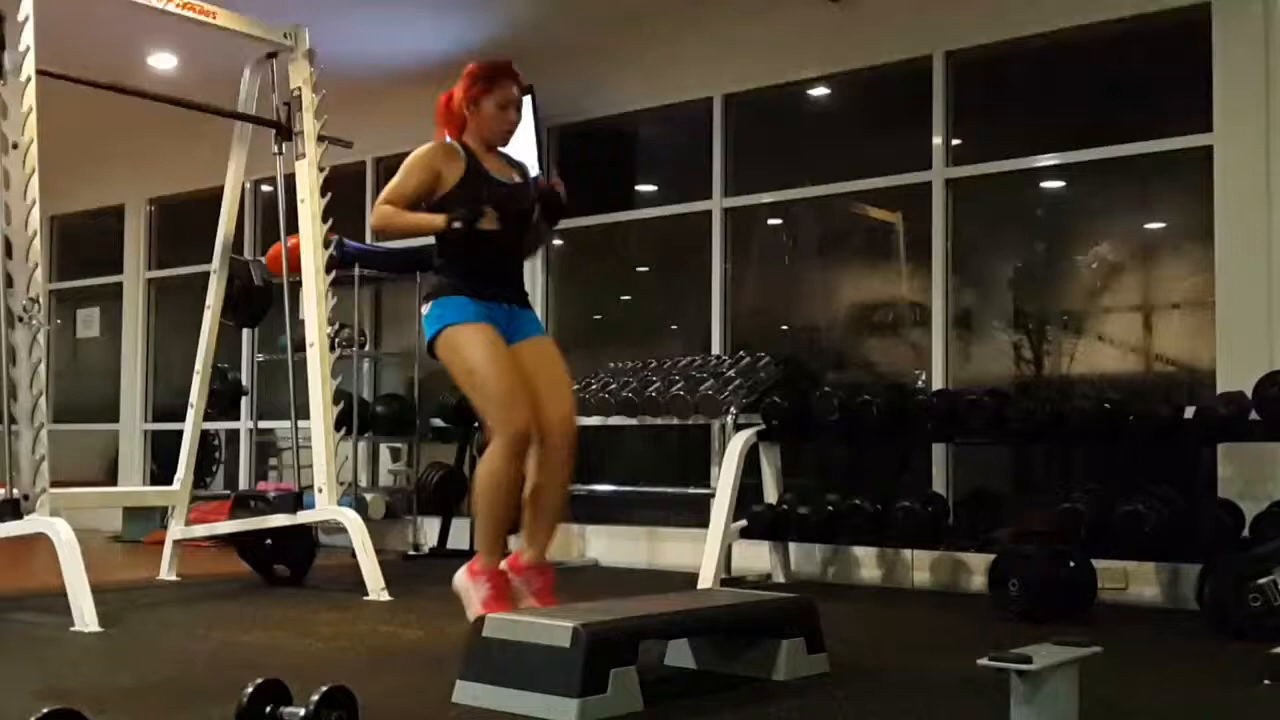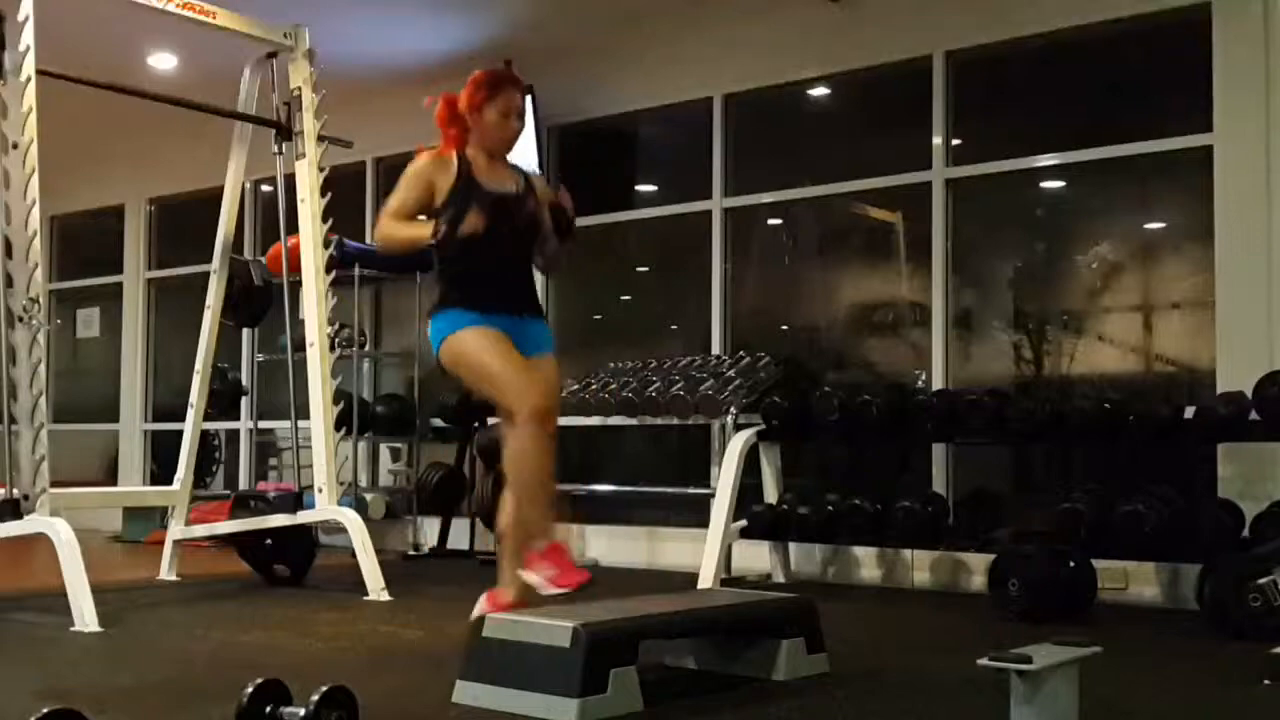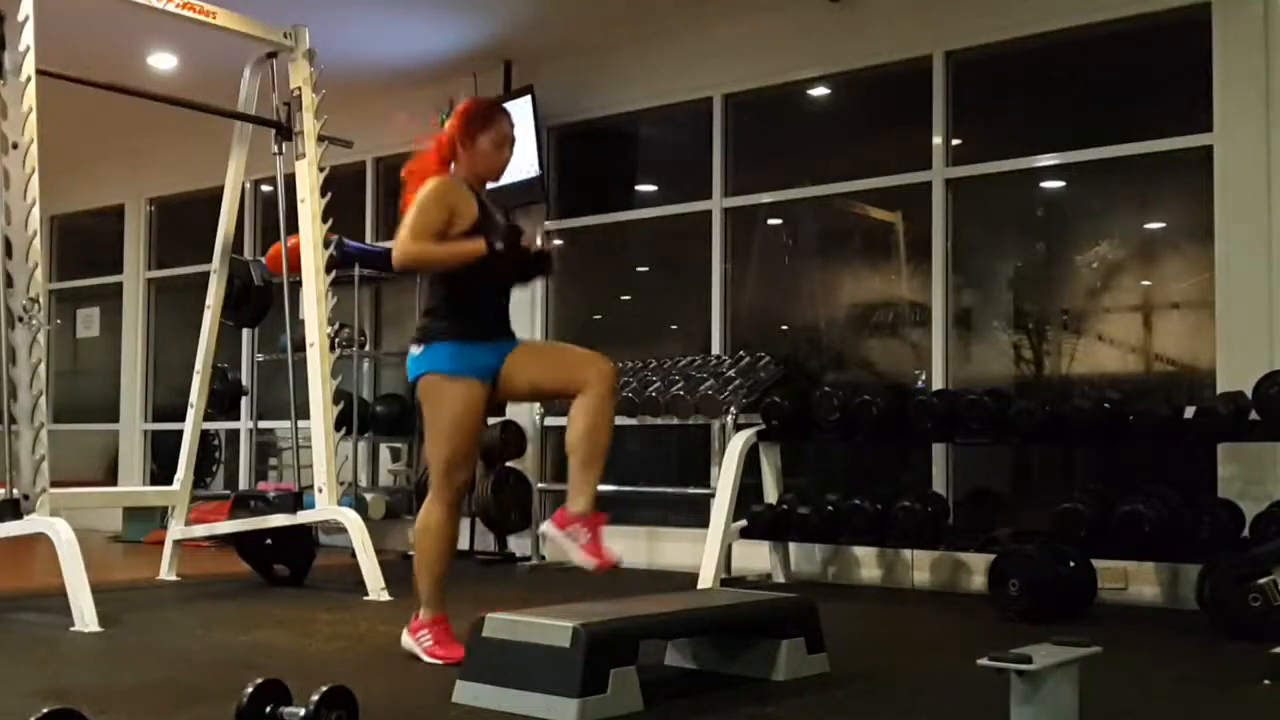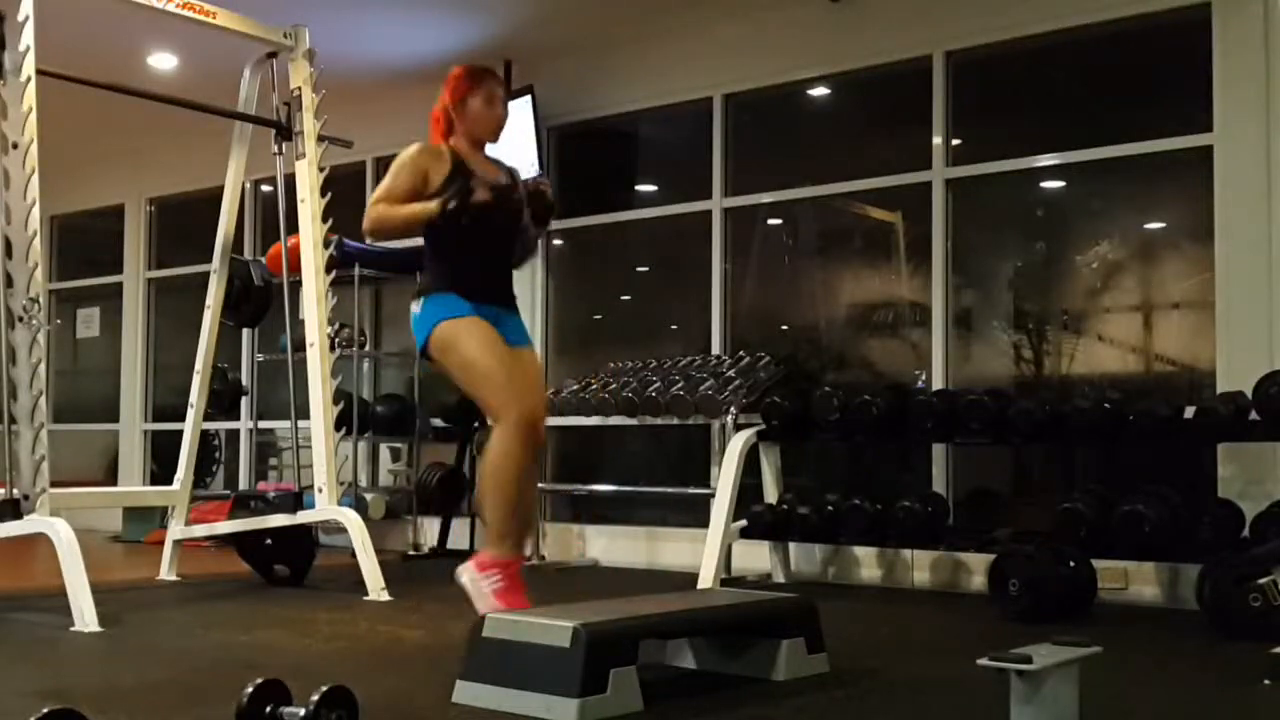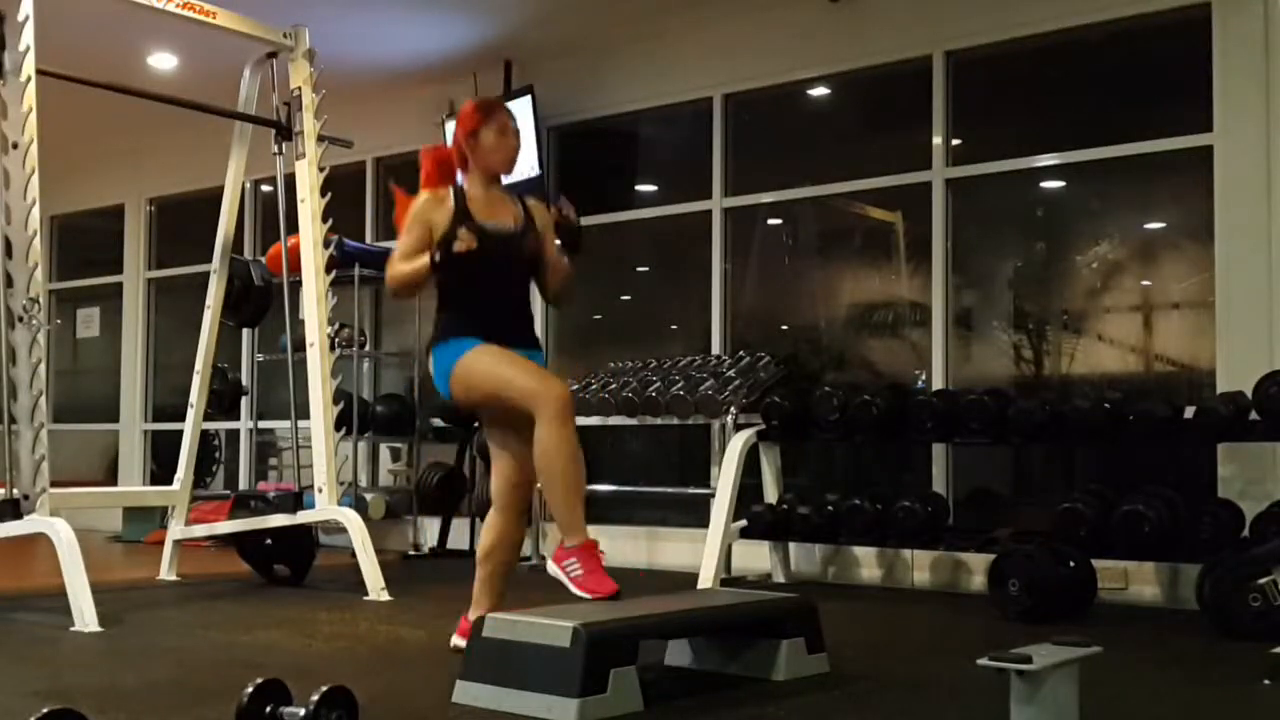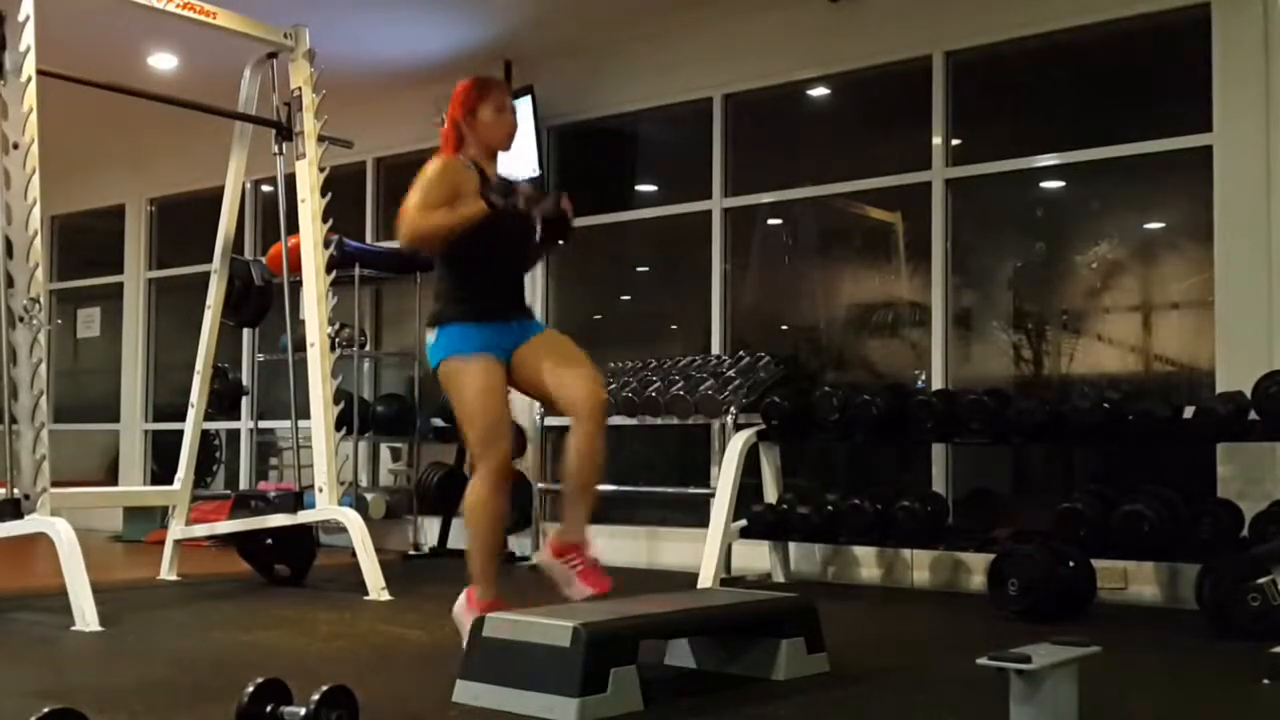
dt=0.5s
person 1, frame 1
left shoulder: (517, 172)
right shoulder: (438, 157)
right elbow: (382, 216)
left wrist: (548, 214)
right wrist: (453, 221)
left hip: (515, 309)
right hip: (458, 308)
left knee: (561, 428)
right knee: (514, 427)
left ankle: (529, 567)
right ankle: (484, 569)
person 1, frame 2
left shoulder: (529, 185)
right shoulder: (435, 167)
left elbow: (547, 262)
right elbow: (384, 233)
left wrist: (561, 227)
right wrist: (440, 230)
left hip: (525, 321)
right hip: (462, 317)
left knee: (533, 446)
right knee: (530, 409)
left ankle: (505, 596)
right ankle: (538, 547)
person 1, frame 3
left shoulder: (489, 206)
right shoulder: (445, 190)
right elbow: (407, 255)
left wrist: (526, 264)
right wrist: (491, 247)
left hip: (499, 345)
right hip: (448, 349)
left knee: (598, 375)
right knee: (449, 486)
left ankle: (577, 518)
right ankle: (426, 621)
person 1, frame 4
left shoulder: (508, 177)
right shoulder: (427, 157)
right elbow: (374, 221)
left wrist: (534, 215)
right wrist: (444, 206)
left hip: (501, 312)
right hip: (445, 307)
left knee: (529, 432)
right knee: (515, 417)
left ankle: (496, 564)
right ankle: (496, 558)
person 1, frame 5
left shoulder: (534, 212)
right shoulder: (436, 204)
left elbow: (557, 288)
right elbow: (395, 279)
left wrist: (566, 244)
right wrist: (437, 257)
left hip: (521, 351)
right hip: (463, 351)
left knee: (512, 494)
right knee: (554, 397)
left ankle: (477, 621)
right ankle: (576, 547)
person 1, frame 6
left shoulder: (507, 188)
right shoulder: (449, 170)
right elbow: (410, 231)
left wrist: (547, 232)
right wrist: (488, 209)
left hip: (517, 324)
right hip: (463, 329)
left knee: (591, 398)
right knee: (494, 462)
left ankle: (568, 542)
right ankle: (481, 597)
